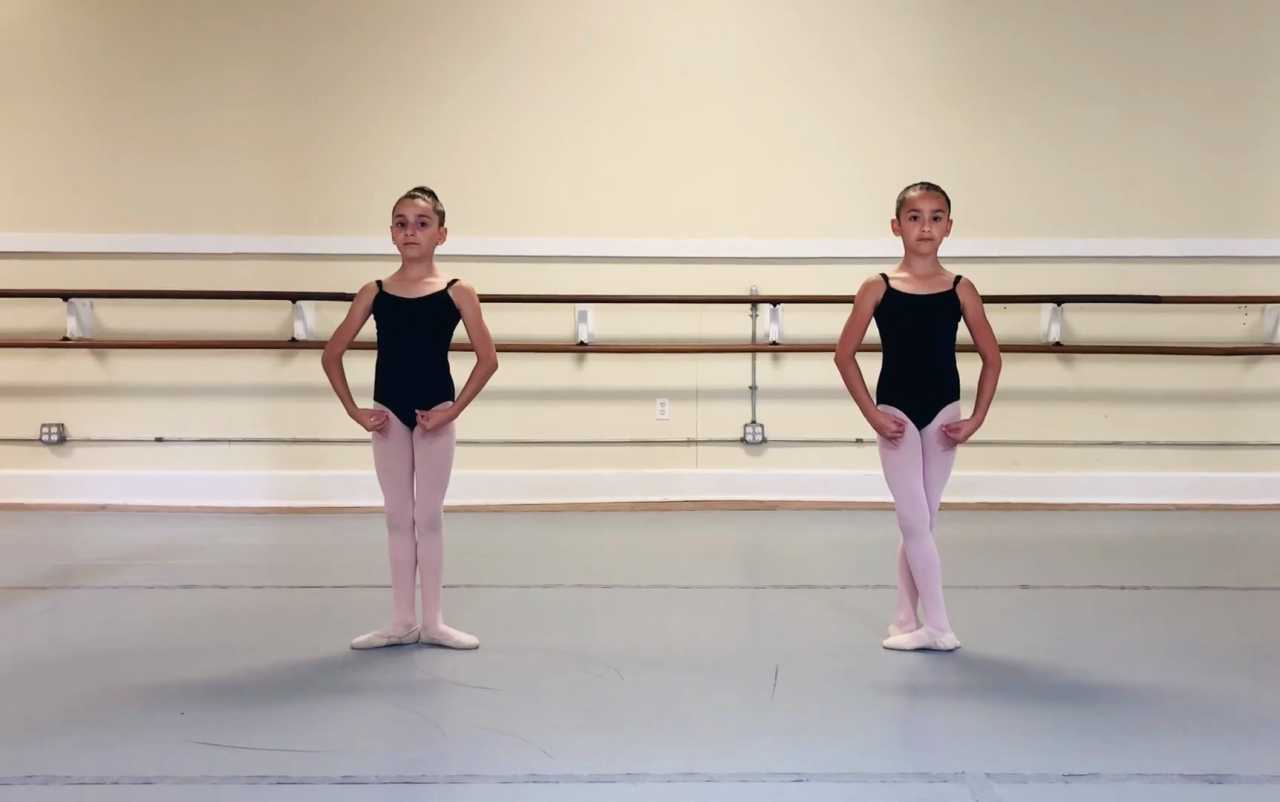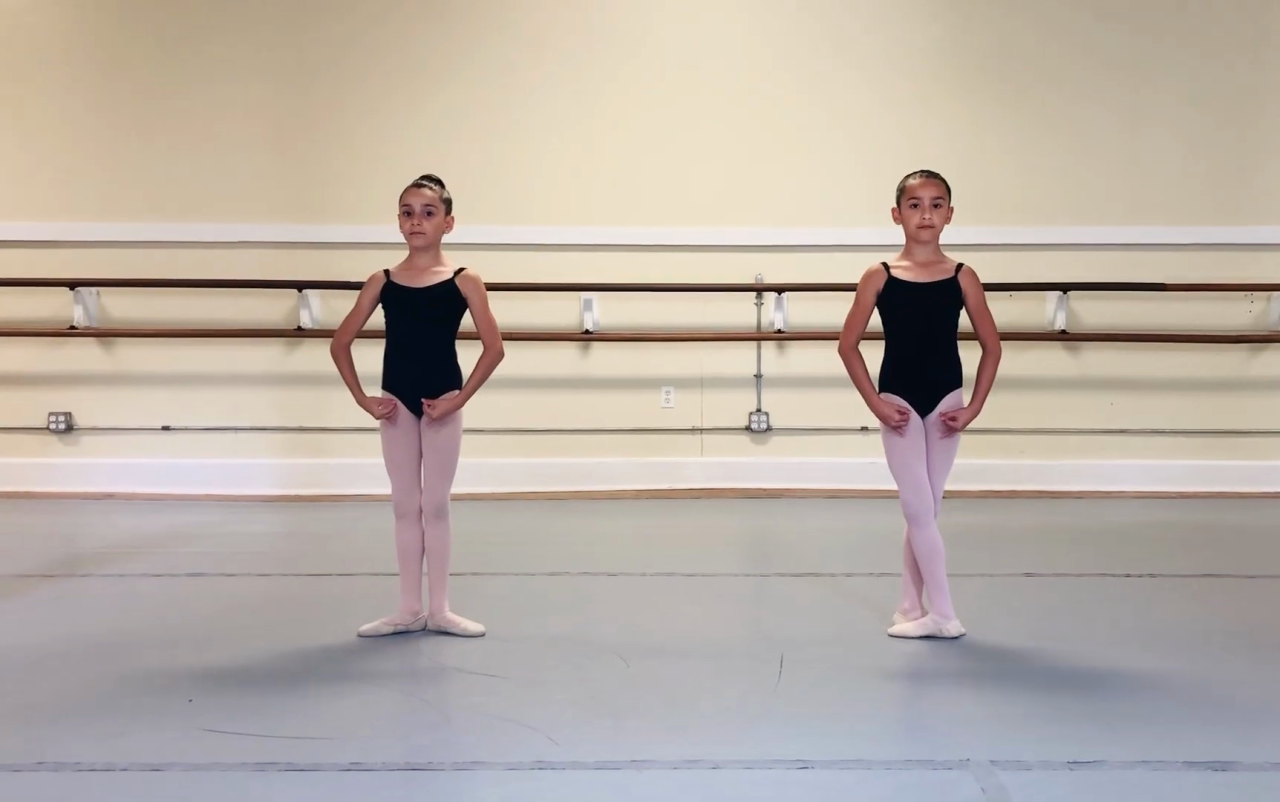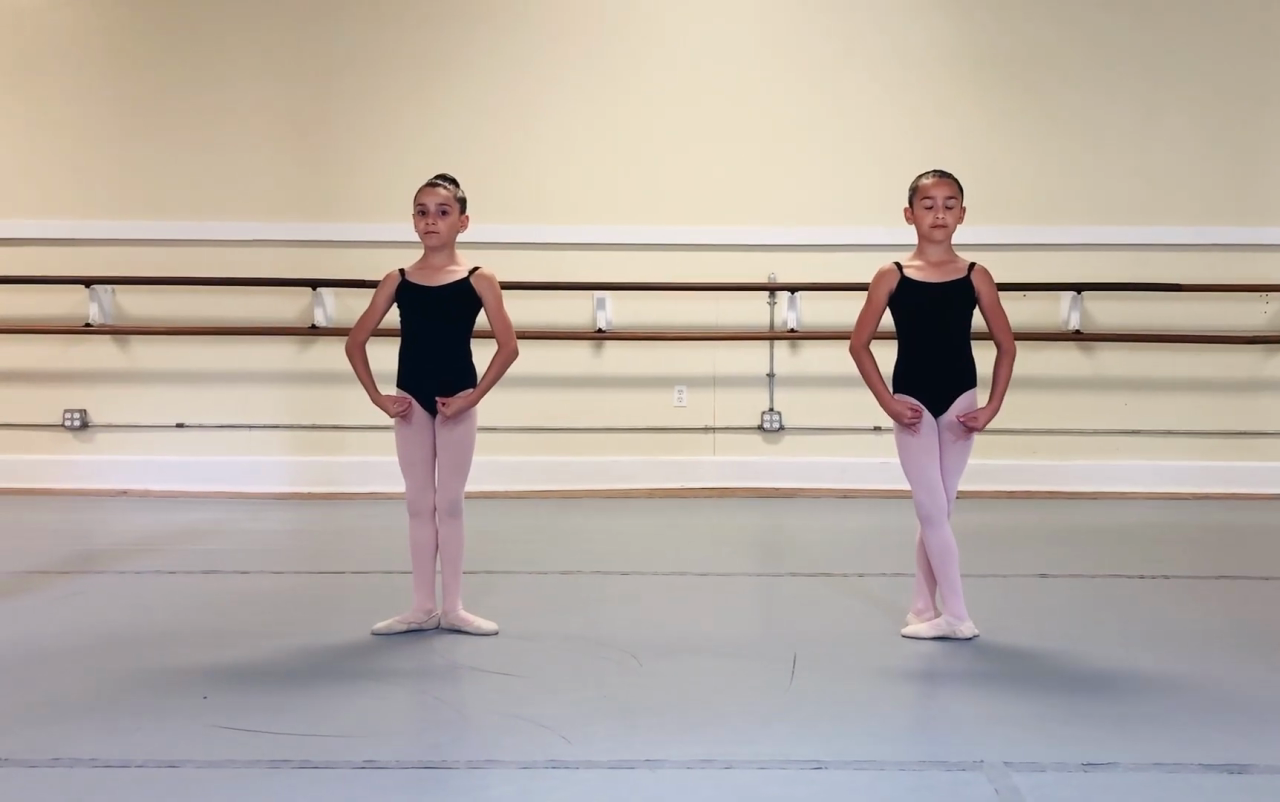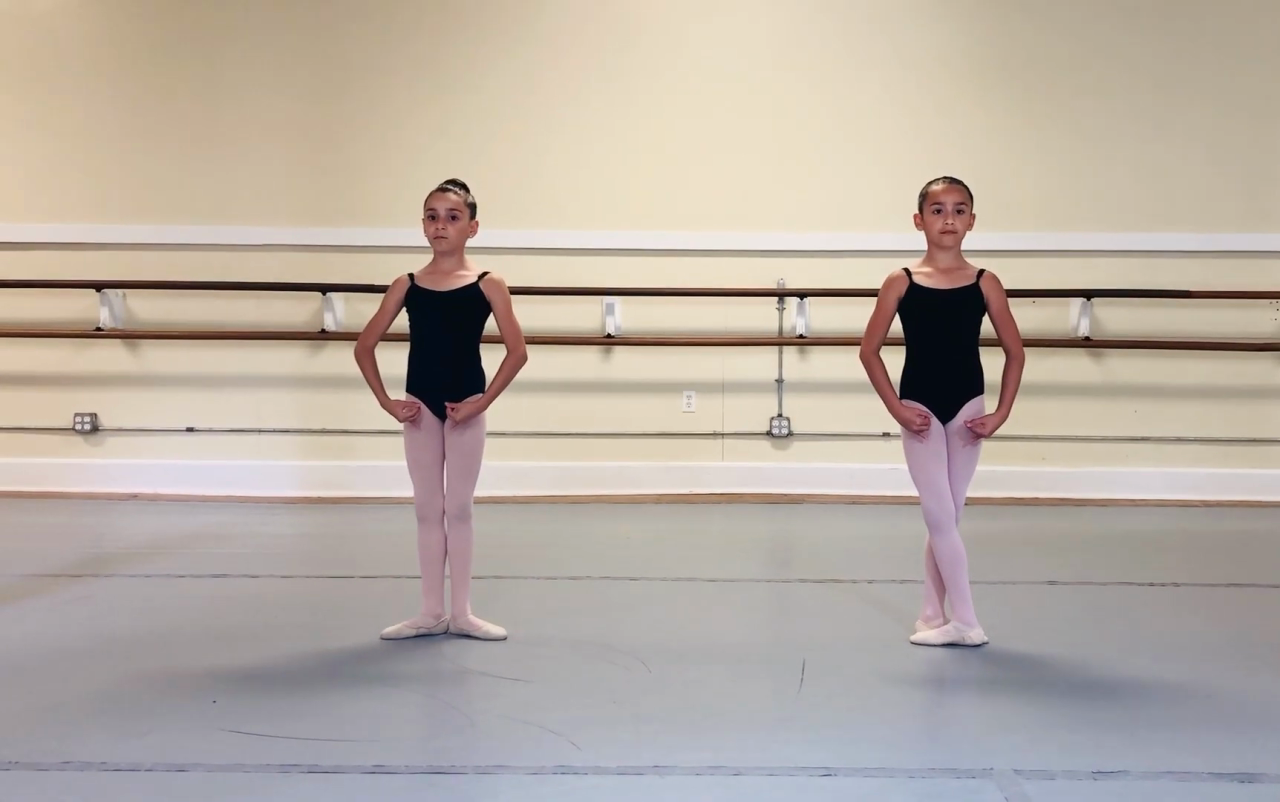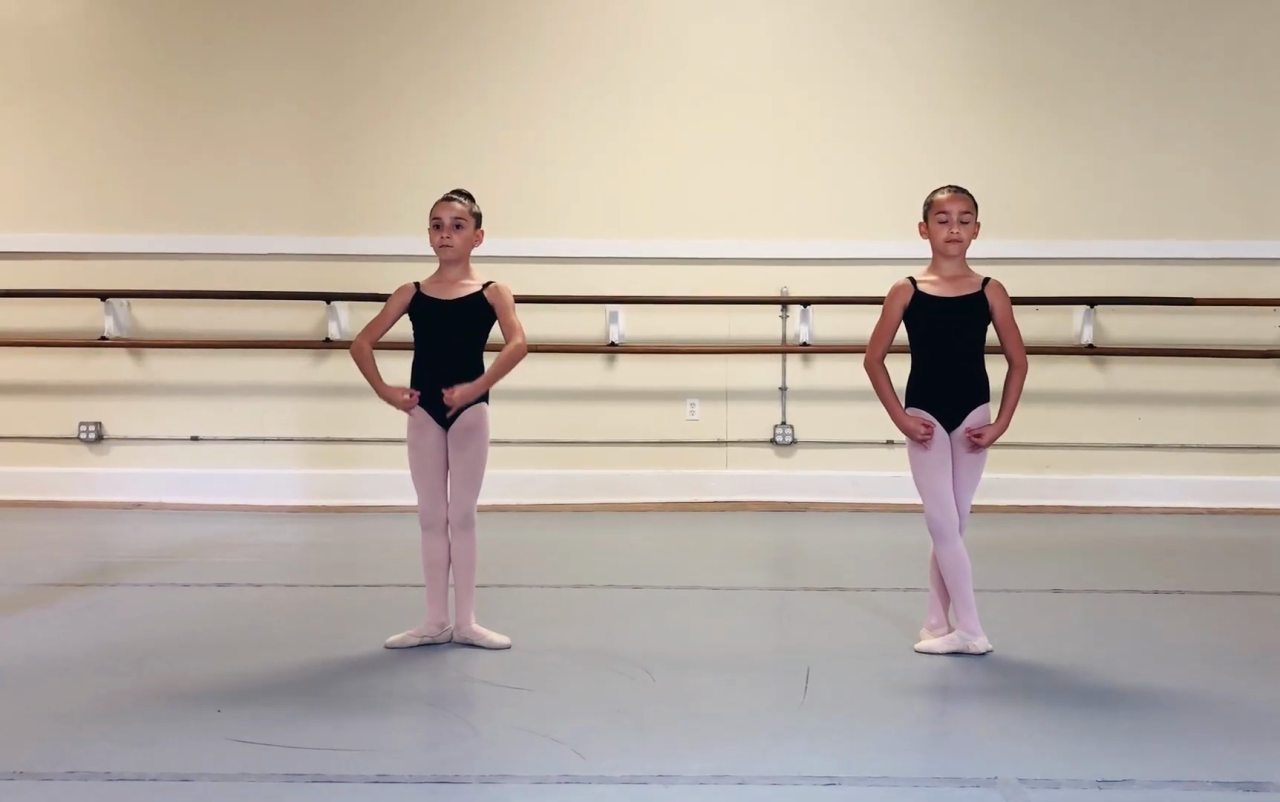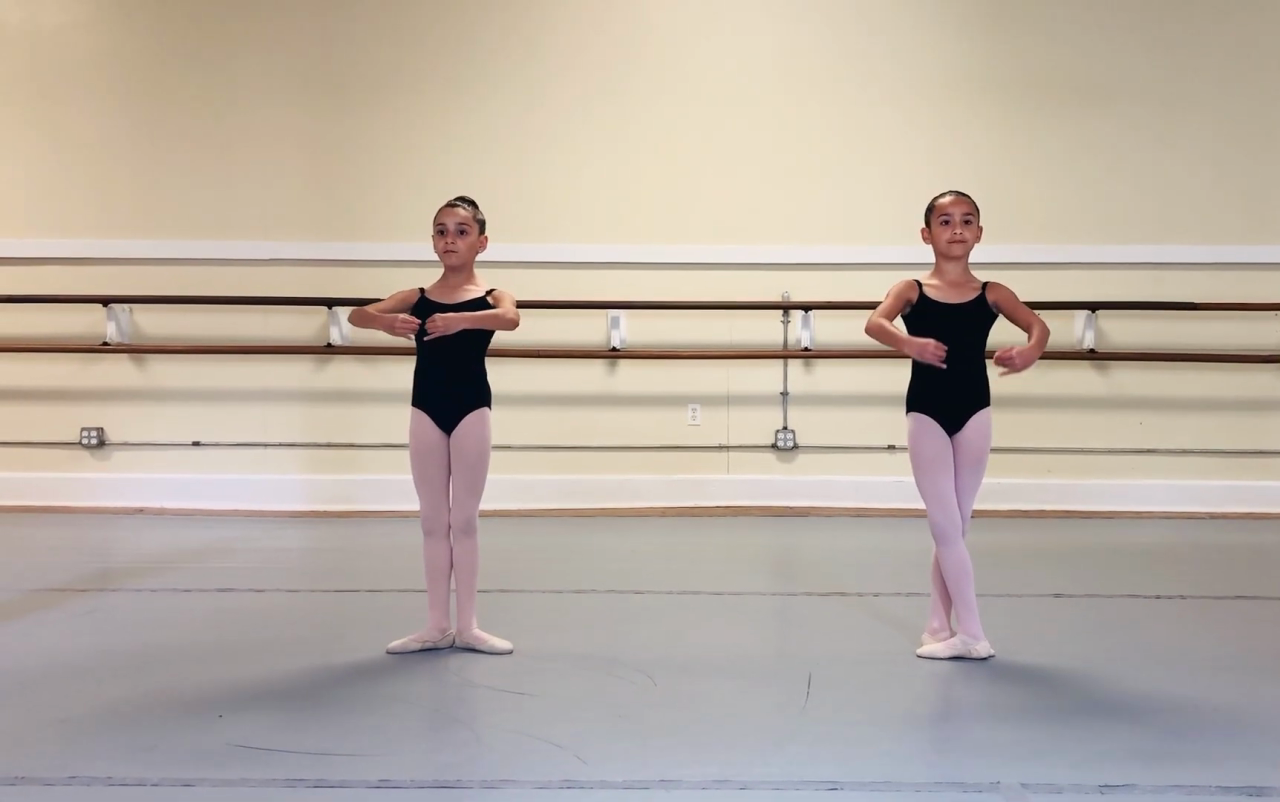
dt=0.5s
person 1, frame 1
left shoulder: (961, 289)
right shoulder: (878, 287)
left elbow: (991, 357)
right elbow: (845, 353)
left wrist: (977, 417)
right wrist: (871, 414)
left hip: (943, 413)
right hip: (896, 412)
left knee: (921, 523)
right knee: (914, 522)
left ankle: (906, 621)
right ankle: (937, 625)
person 1, frame 2
left shoulder: (962, 277)
right shoulder: (879, 277)
left elbow: (991, 346)
right elbow: (848, 345)
left wrist: (975, 406)
right wrist: (875, 403)
left hip: (945, 401)
right hip: (899, 401)
left knee: (925, 511)
right knee: (918, 510)
left ankle: (911, 609)
right ankle: (942, 614)
person 1, frame 3
left shoulder: (975, 276)
right shoulder: (891, 276)
left elbow: (1006, 345)
right elbow: (859, 343)
left wrist: (993, 405)
right wrist: (887, 402)
left hip: (960, 401)
right hip: (912, 402)
left knee: (939, 512)
right knee: (931, 510)
left ankle: (923, 609)
right ankle: (955, 614)
person 1, frame 4
left shoulder: (984, 283)
right shoulder: (900, 282)
left elbow: (1014, 351)
right elbow: (869, 349)
left wrist: (1002, 412)
right wrist: (896, 408)
left hip: (966, 407)
right hip: (920, 408)
left knee: (947, 518)
right knee: (939, 516)
left ankle: (933, 616)
right ankle: (964, 621)
person 1, frame 5
left shoulder: (990, 291)
right shoulder: (905, 291)
left elbow: (1017, 360)
right elbow: (873, 358)
left wrist: (1001, 422)
right wrist: (900, 417)
left hip: (972, 414)
right hip: (925, 414)
left knee: (954, 525)
right knee: (943, 524)
left ankle: (937, 624)
right ankle: (970, 629)
person 1, frame 6
left shoulder: (992, 294)
right shoulder: (911, 290)
left elbow: (1038, 326)
right elbow: (874, 323)
left wrist: (1030, 351)
right wrist: (908, 344)
left hip: (973, 414)
right hip: (926, 414)
left knee: (954, 527)
right knee: (945, 526)
left ankle: (939, 628)
right ankle: (971, 634)
person 2, frame 1
left shoulder: (457, 292)
right shoulder: (374, 293)
left elbow: (488, 359)
right elbow: (331, 354)
left wrist: (455, 409)
right wrist: (354, 411)
left hip: (434, 415)
right hip: (389, 415)
left knee: (429, 517)
right knee: (398, 518)
left ankle: (432, 621)
right ankle: (403, 621)
person 2, frame 2
left shoulder: (464, 281)
right shoulder: (382, 282)
left elbow: (494, 348)
right elbow: (340, 343)
left wrist: (460, 398)
right wrist: (363, 399)
left hip: (442, 403)
right hip: (397, 403)
left knee: (436, 506)
right knee: (405, 506)
left ankle: (439, 609)
right ankle: (410, 608)
person 2, frame 3
left shoulder: (479, 280)
right shoulder: (397, 281)
left elbow: (508, 346)
right elbow: (355, 342)
left wrist: (475, 396)
right wrist: (377, 397)
left hip: (456, 401)
right hip: (411, 402)
left knee: (450, 503)
right knee: (419, 504)
left ankle: (452, 607)
right ankle: (423, 606)
person 2, frame 4
left shoulder: (488, 285)
right shoulder: (406, 285)
left elbow: (517, 351)
right elbow: (364, 346)
left wrist: (484, 401)
right wrist: (386, 401)
left hip: (466, 405)
right hip: (420, 405)
left knee: (459, 508)
right knee: (427, 509)
left ankle: (461, 612)
right ankle: (431, 611)
person 2, frame 5
left shoulder: (492, 292)
right shoulder: (411, 293)
left elbow: (518, 344)
right elbow: (361, 343)
left wrist: (479, 386)
right wrist: (383, 389)
left hip: (469, 411)
right hip: (423, 410)
left knee: (463, 516)
right knee: (431, 516)
left ankle: (465, 620)
right ankle: (435, 620)
person 2, frame 6
left shoulder: (492, 298)
right shoulder: (416, 298)
left elbow: (510, 319)
right elbow: (357, 314)
left wrist: (460, 321)
right wrist: (385, 322)
left hip: (472, 411)
right hip: (426, 412)
left knee: (464, 521)
right knee: (433, 521)
left ankle: (467, 626)
right ankle: (438, 625)
